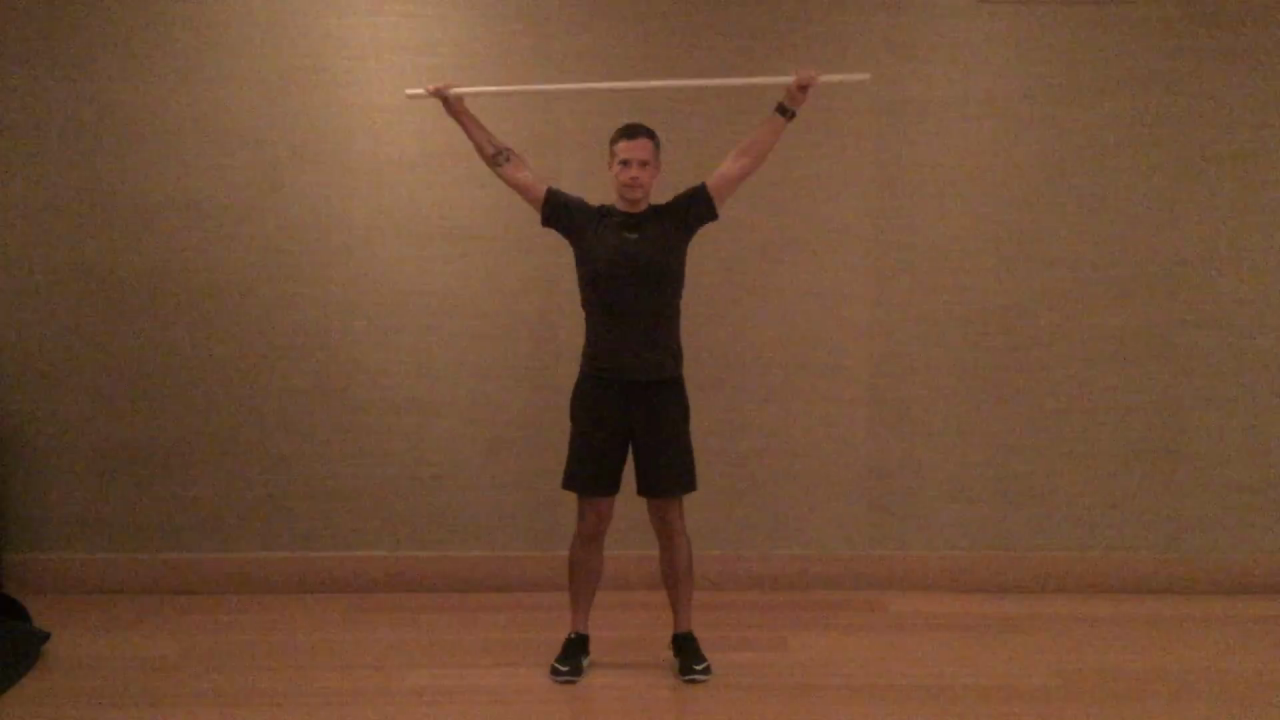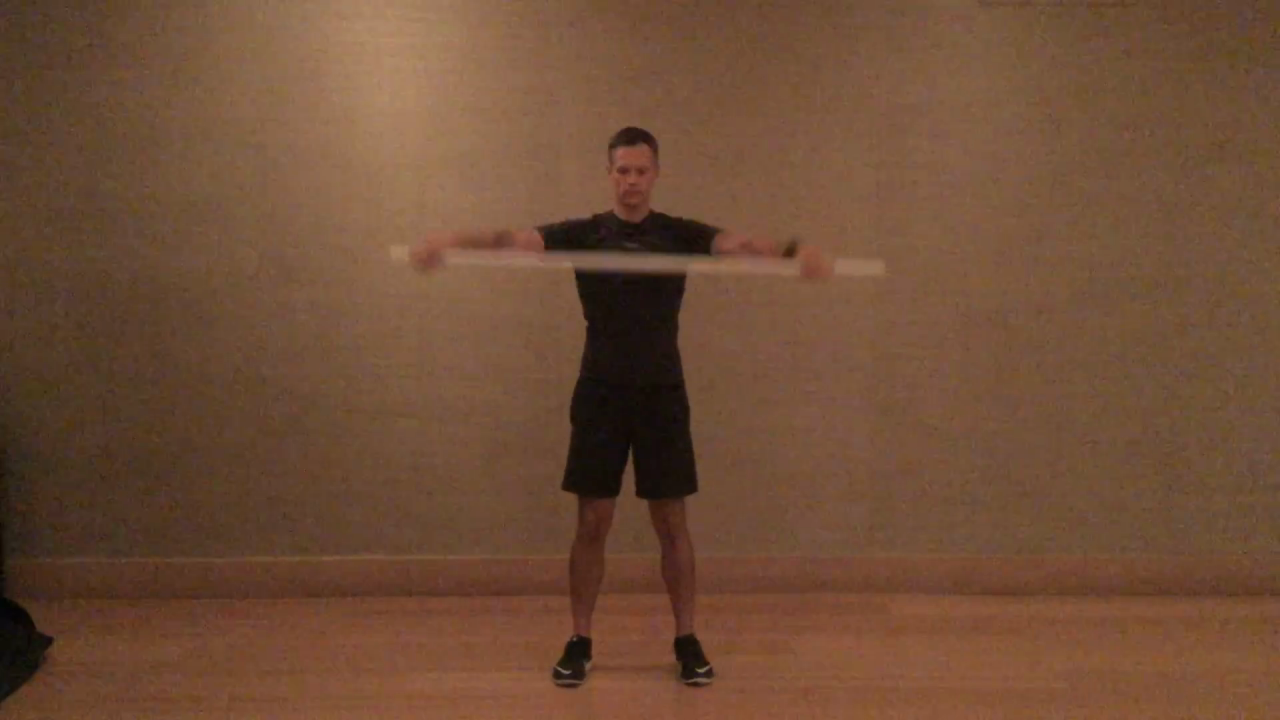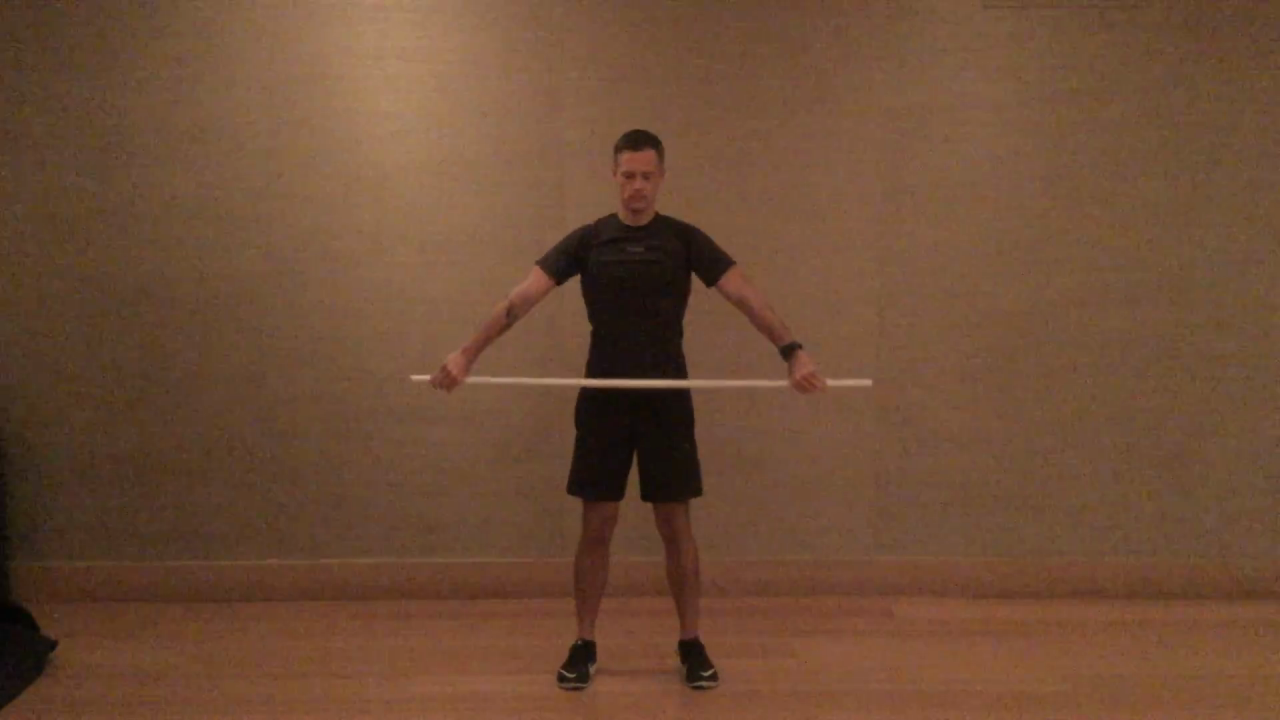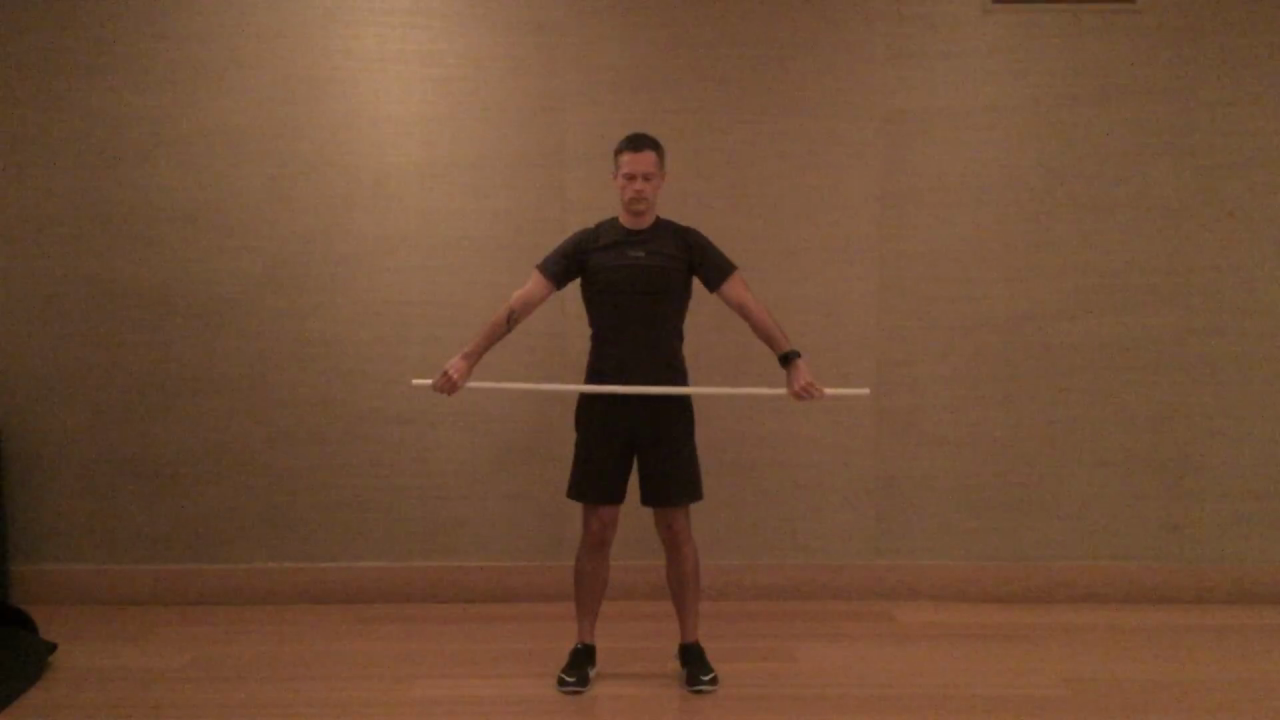
dt=0.4s
person 1, frame 1
left shoulder: (678, 219)
right shoulder: (581, 221)
left elbow: (742, 161)
right elbow: (510, 167)
left wrist: (787, 106)
right wrist: (458, 110)
left hip: (662, 391)
right hip: (599, 391)
left knee: (670, 521)
right knee: (591, 522)
left ankle: (684, 636)
right ankle: (578, 637)
person 1, frame 2
left shoulder: (680, 233)
right shoulder: (581, 234)
left elbow: (739, 244)
right elbow: (515, 240)
left wrist: (793, 249)
right wrist: (452, 241)
left hip: (662, 393)
right hip: (599, 393)
left knee: (672, 523)
right knee: (592, 523)
left ankle: (686, 640)
right ankle: (580, 641)
person 1, frame 3
left shoulder: (685, 239)
right shoulder: (587, 240)
left elbow: (742, 292)
right elbow: (525, 293)
left wrist: (793, 352)
right wrist: (468, 351)
left hip: (667, 398)
right hip: (603, 399)
left knee: (676, 526)
right knee: (596, 527)
left ankle: (691, 644)
right ankle: (584, 645)
person 1, frame 4
left shoulder: (686, 242)
right shoulder: (587, 243)
left elbow: (744, 300)
right elbow: (525, 298)
left wrist: (792, 360)
right wrist: (469, 356)
left hip: (668, 403)
right hip: (603, 403)
left knee: (676, 530)
right knee: (596, 531)
left ankle: (691, 648)
right ankle: (584, 649)
